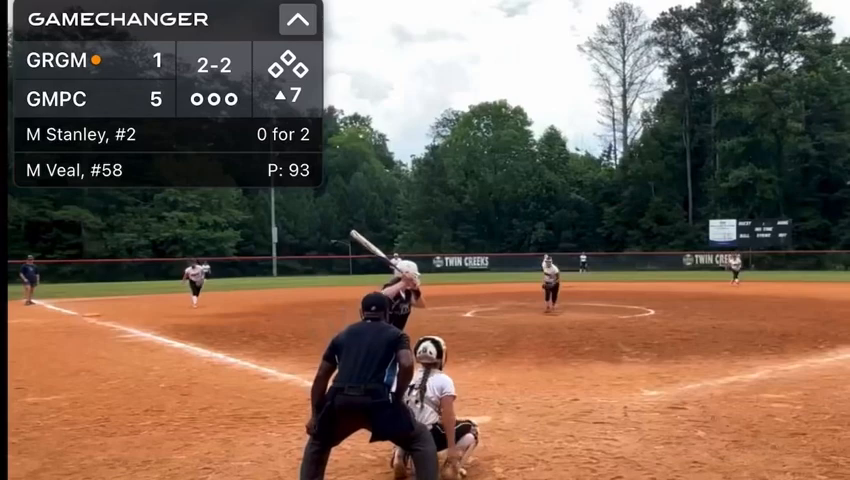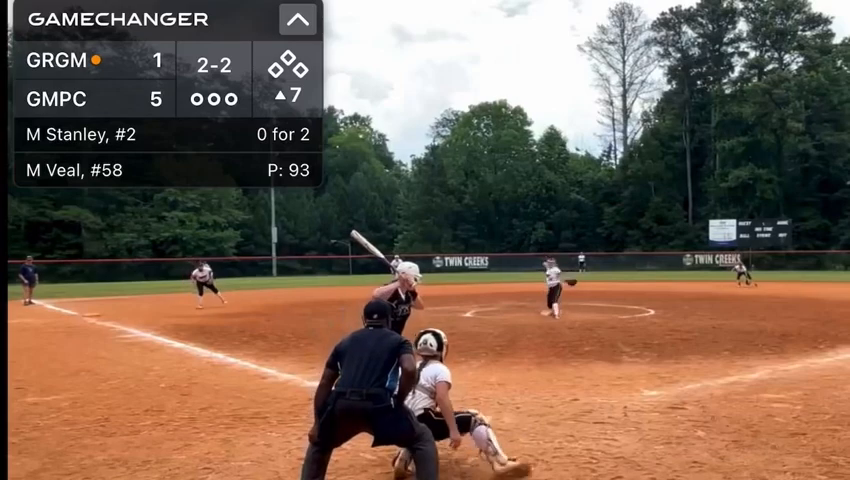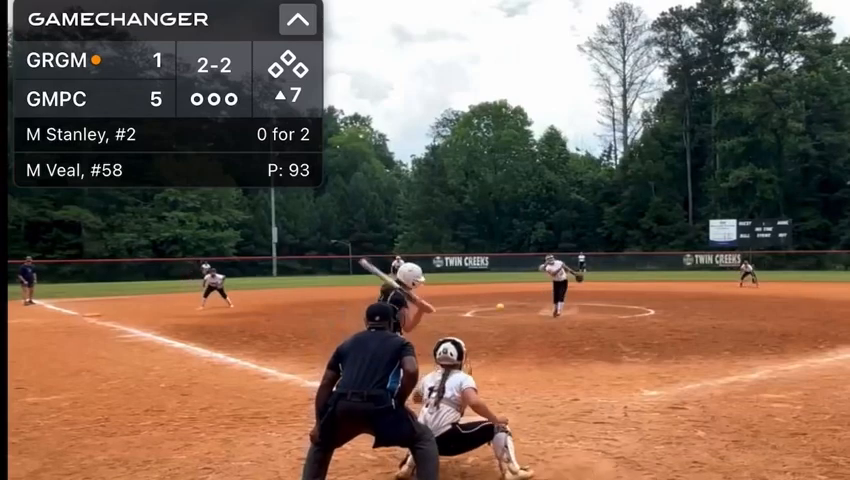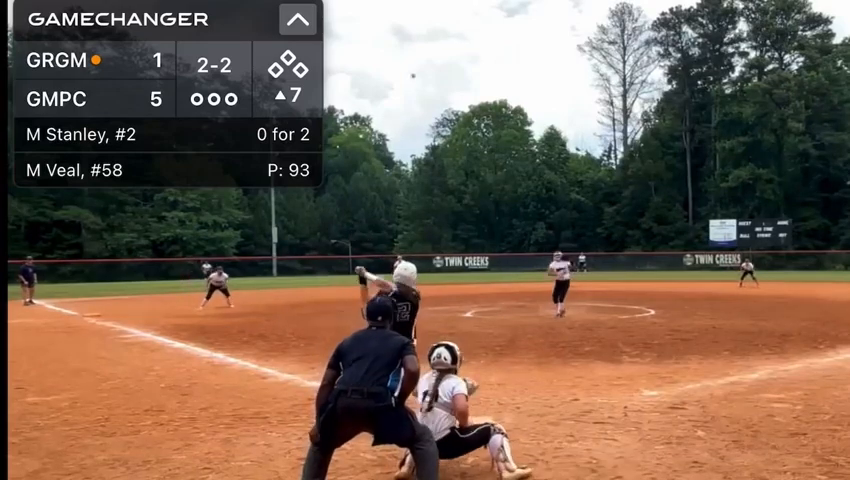
dt=0.4s
person 1, frame 1
left shoulder: (343, 335)
right shoulder: (396, 334)
left elbow: (321, 376)
right elbow: (406, 365)
left wrist: (315, 415)
right wrist: (397, 397)
left hip: (340, 401)
right hip: (376, 400)
left knee: (318, 441)
right knee: (421, 439)
person 1, frame 2
left shoulder: (346, 342)
right shoulder: (398, 341)
left elbow: (325, 383)
right elbow: (409, 370)
left wrist: (317, 423)
right wrist: (398, 402)
left hip: (341, 405)
right hip: (378, 405)
left knee: (320, 442)
right knee: (422, 440)
person 1, frame 3
left shoulder: (347, 344)
right shoulder: (400, 343)
left elbow: (326, 384)
right elbow: (411, 371)
left wrist: (318, 423)
right wrist: (398, 402)
left hip: (342, 407)
right hip: (379, 406)
left knee: (321, 442)
right knee: (423, 440)
person 1, frame 4
left shoulder: (348, 342)
right shoulder: (401, 341)
left elbow: (326, 384)
right elbow: (412, 371)
left wrist: (319, 423)
right wrist: (398, 402)
left hip: (342, 405)
right hip: (379, 404)
left knee: (321, 442)
right knee: (423, 440)
person 2, frame 1
right shoulder: (443, 380)
right elbow: (448, 415)
right wrist: (452, 447)
right knee: (470, 428)
left ankle: (400, 460)
right ankle: (452, 468)
person 2, frame 2
right shoulder: (440, 370)
right elbow: (442, 399)
right wrist: (453, 430)
right hip: (422, 421)
right knee: (475, 420)
left ankle: (401, 463)
right ankle: (501, 464)
person 2, frame 3
left shoulder: (428, 378)
right shoulder: (463, 378)
left elbow: (416, 397)
right elbow: (474, 402)
right wrist: (495, 418)
right hip: (447, 438)
right knee: (498, 427)
left ankle: (408, 467)
person 2, frame 4
left shoulder: (425, 379)
right shoulder: (456, 382)
right elbow: (461, 408)
right wrist: (464, 424)
right hip: (445, 443)
right knee: (494, 429)
left ankle: (408, 466)
